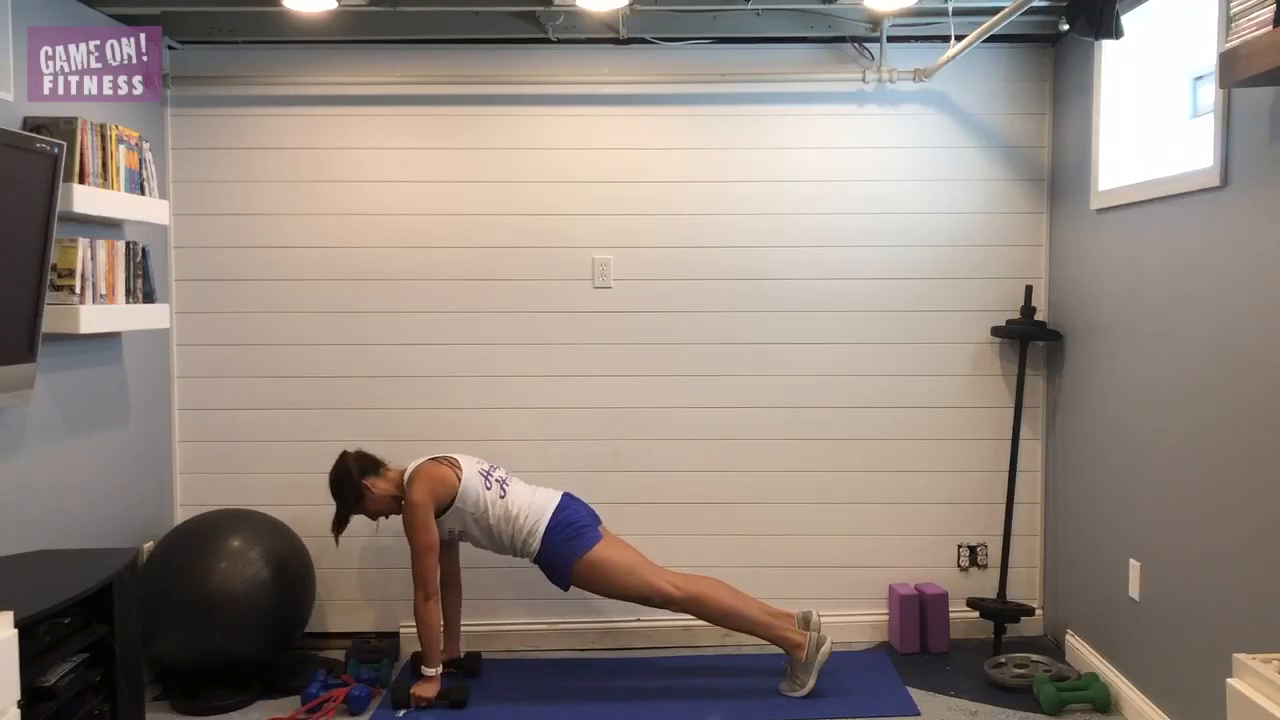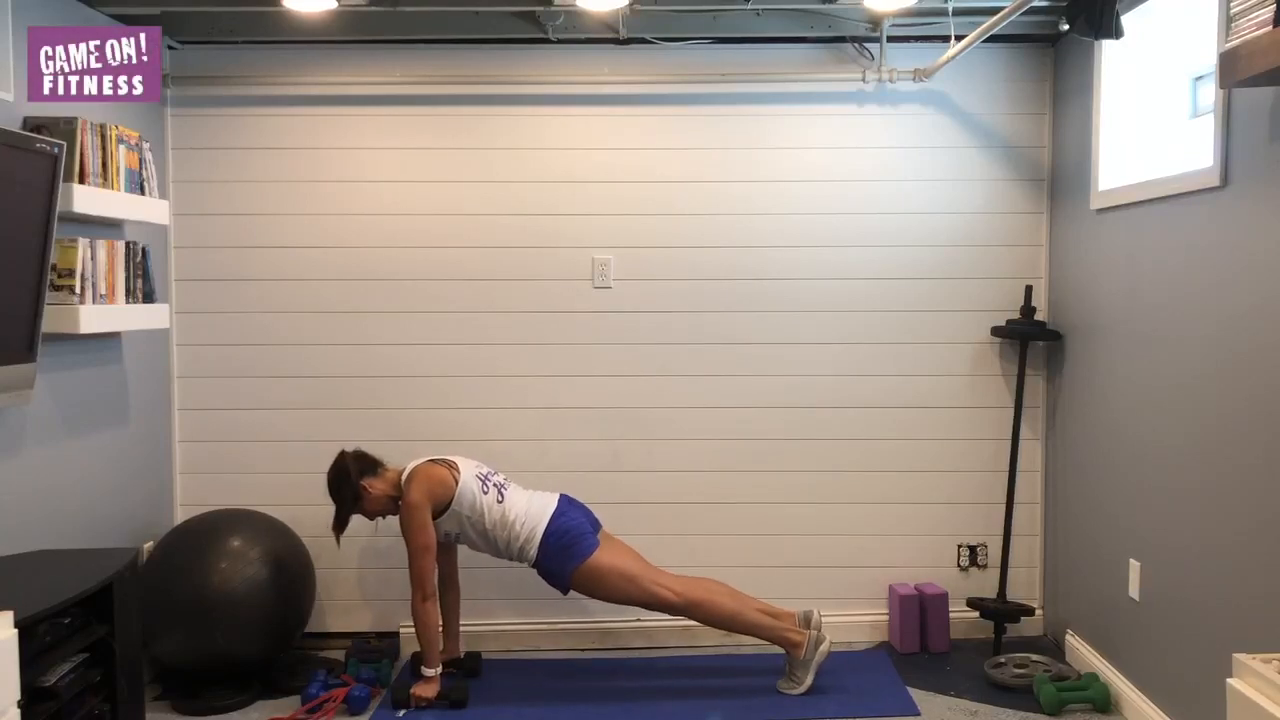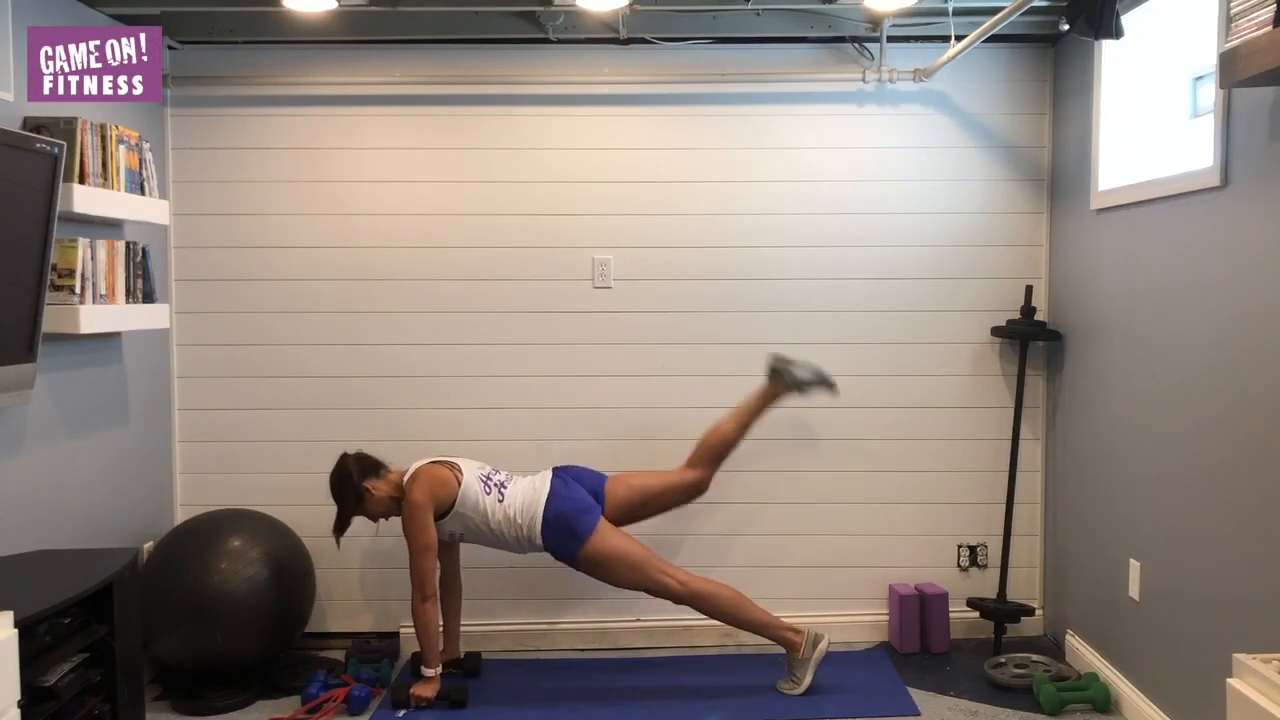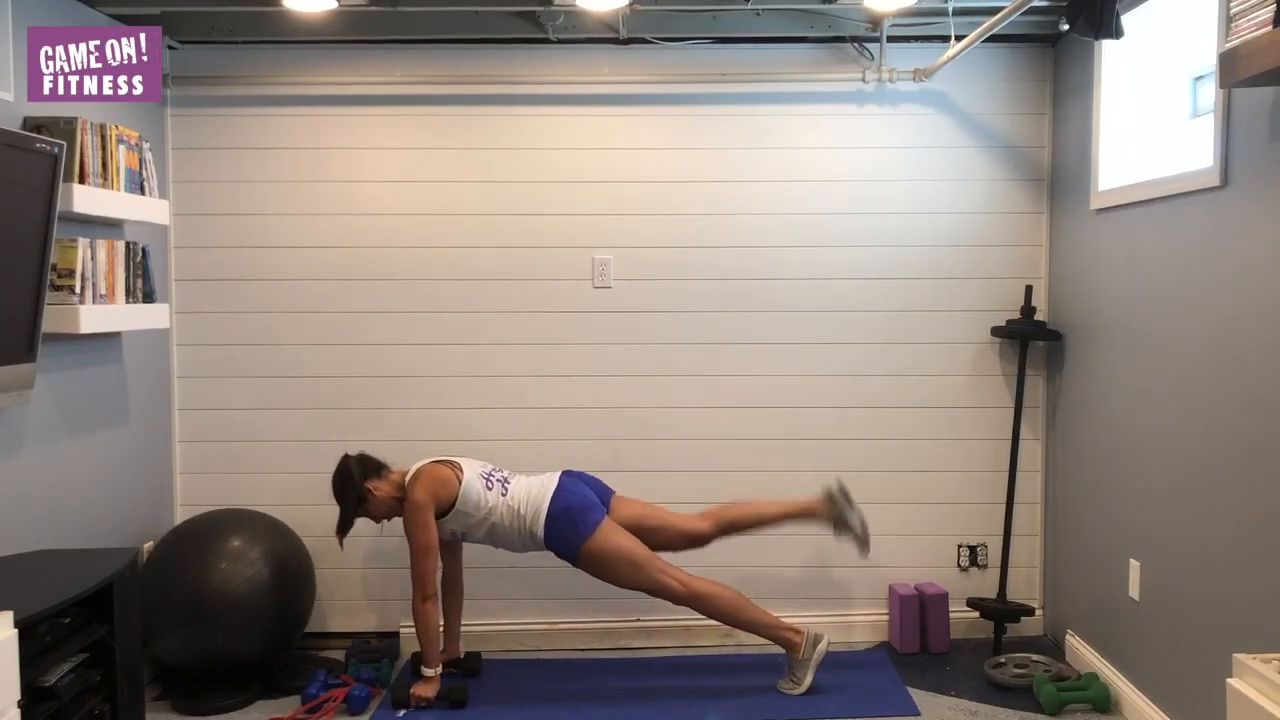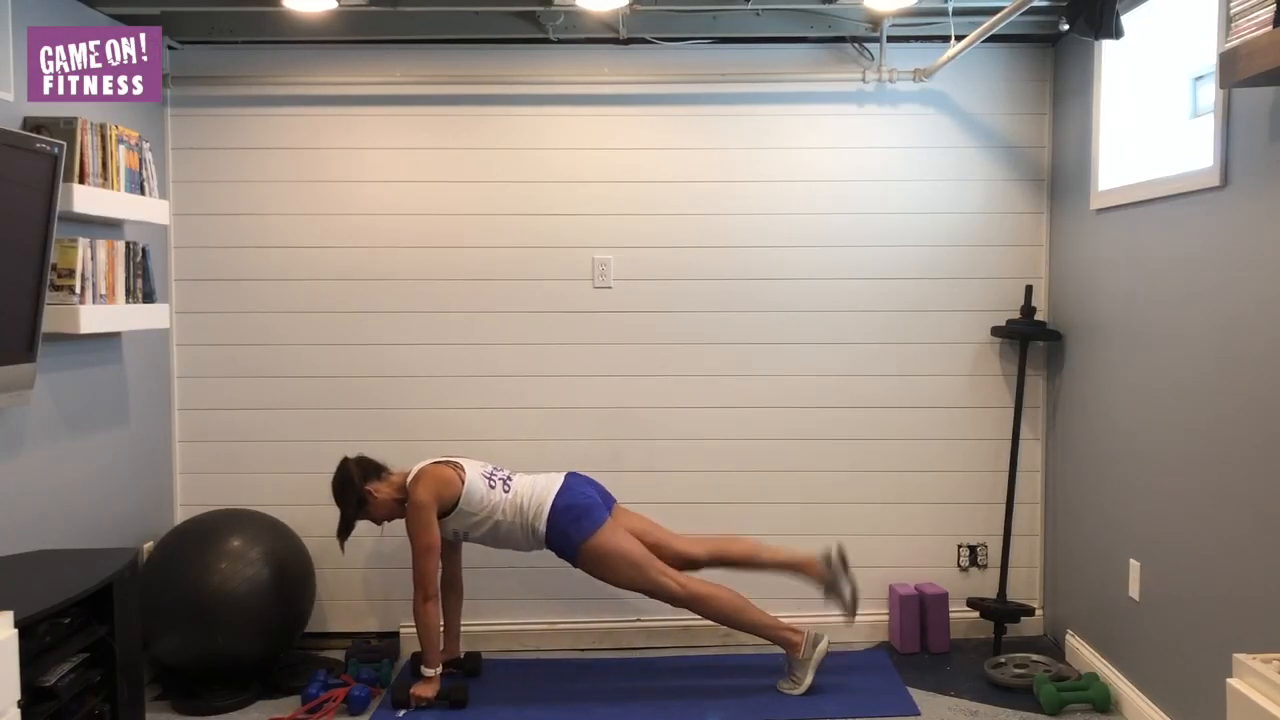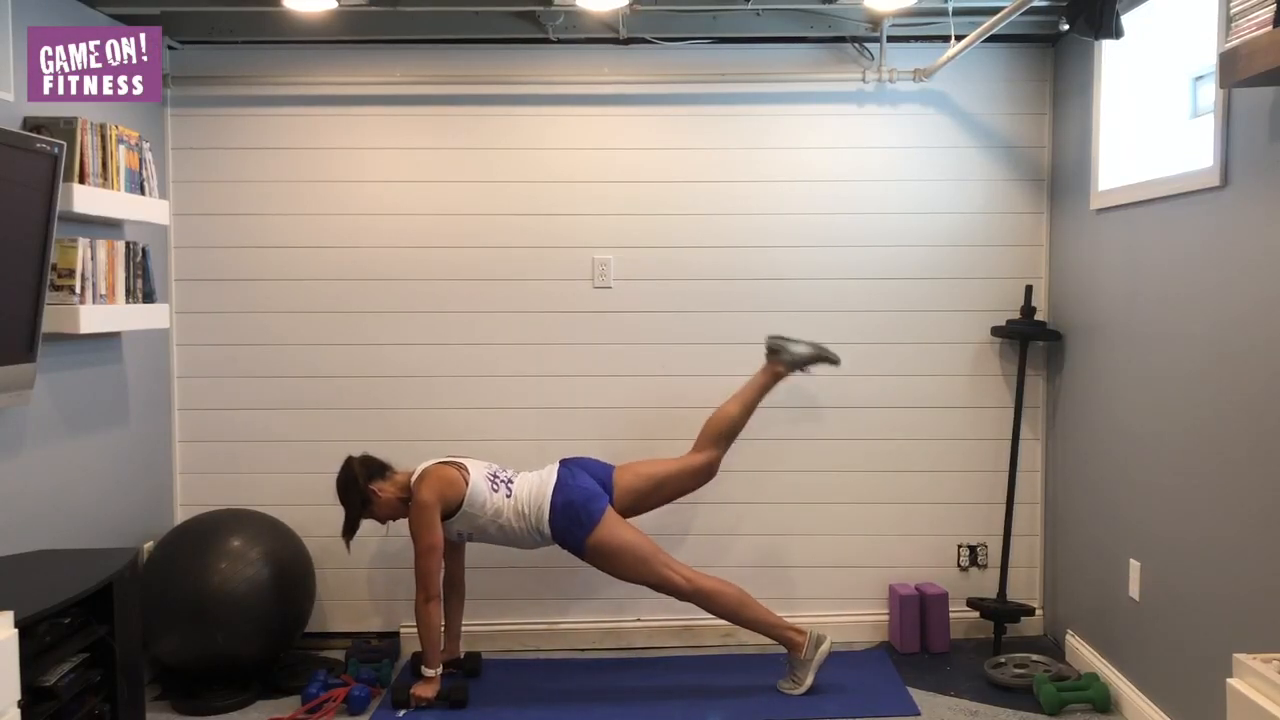
dt=0.5s
person 1, frame 1
left shoulder: (417, 494)
right shoulder: (434, 478)
left elbow: (427, 592)
right elbow: (450, 580)
left wrist: (431, 672)
right wrist: (451, 650)
left hip: (556, 535)
right hip: (562, 514)
left knee: (669, 590)
right knee: (668, 584)
left ankle: (797, 641)
right ankle: (791, 621)
person 1, frame 2
left shoulder: (414, 496)
right shoulder: (430, 477)
left elbow: (424, 593)
right elbow: (447, 578)
left wrist: (430, 672)
right wrist: (451, 648)
left hip: (555, 540)
right hip: (559, 515)
left knee: (670, 595)
right knee: (670, 586)
left ankle: (796, 639)
right ankle: (791, 619)
person 1, frame 3
left shoulder: (417, 497)
right shoulder: (435, 474)
left elbow: (425, 594)
right elbow: (448, 581)
left wrist: (430, 674)
right wrist: (452, 650)
left hip: (559, 518)
right hip: (564, 487)
left knee: (676, 585)
right knee: (695, 475)
left ankle: (795, 641)
right ankle: (777, 385)
person 1, frame 4
left shoulder: (416, 495)
right shoulder: (435, 482)
left elbow: (426, 595)
right elbow: (452, 578)
left wrist: (430, 673)
right wrist: (452, 650)
left hip: (561, 515)
right hip: (567, 492)
left knee: (675, 584)
right knee: (701, 528)
left ankle: (798, 640)
right ankle: (824, 506)
person 1, frame 5
left shoulder: (419, 496)
right shoulder: (437, 484)
left elbow: (427, 595)
right elbow: (451, 581)
left wrist: (430, 673)
right wrist: (452, 650)
left hip: (561, 515)
right hip: (570, 495)
left knee: (675, 586)
right knee: (694, 554)
left ankle: (796, 640)
right ankle: (816, 567)
person 1, frame 6
left shoulder: (423, 496)
right shoulder: (440, 484)
left elbow: (428, 595)
right elbow: (452, 581)
left wrist: (431, 673)
right wrist: (452, 647)
left hip: (568, 505)
right hip: (571, 480)
left knee: (677, 580)
right knee: (702, 459)
left ankle: (798, 641)
right ankle: (776, 366)
